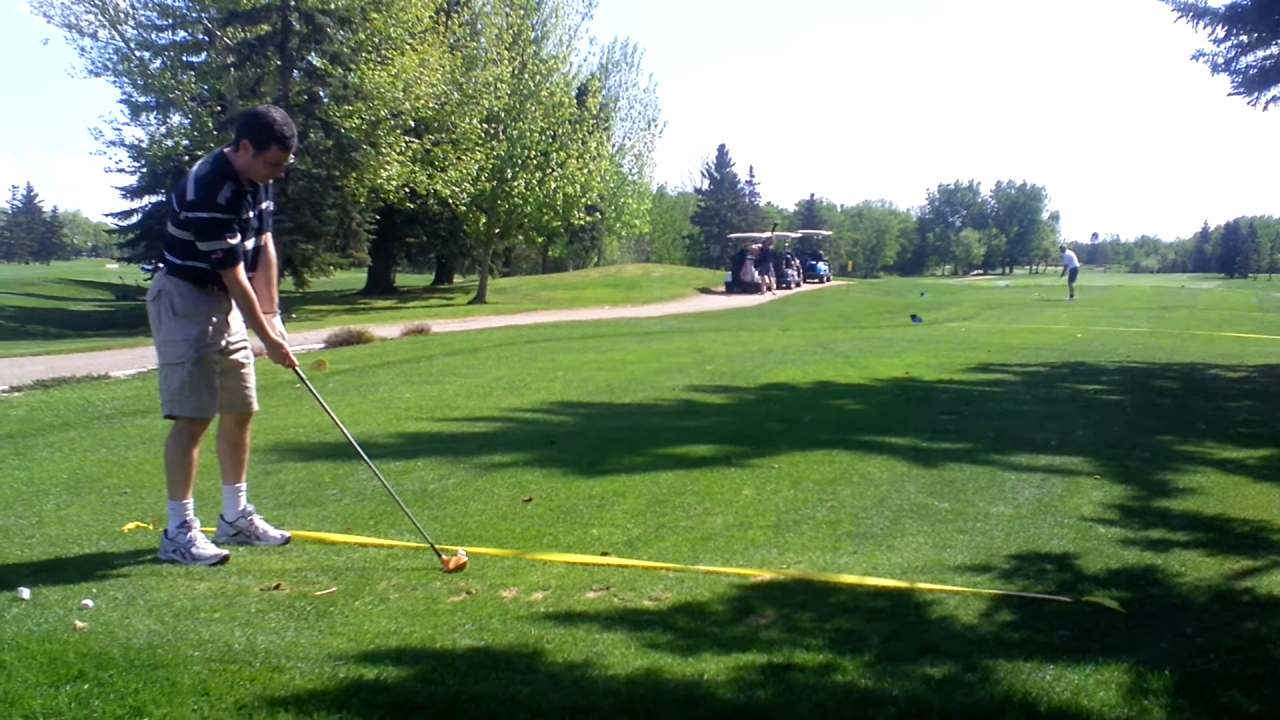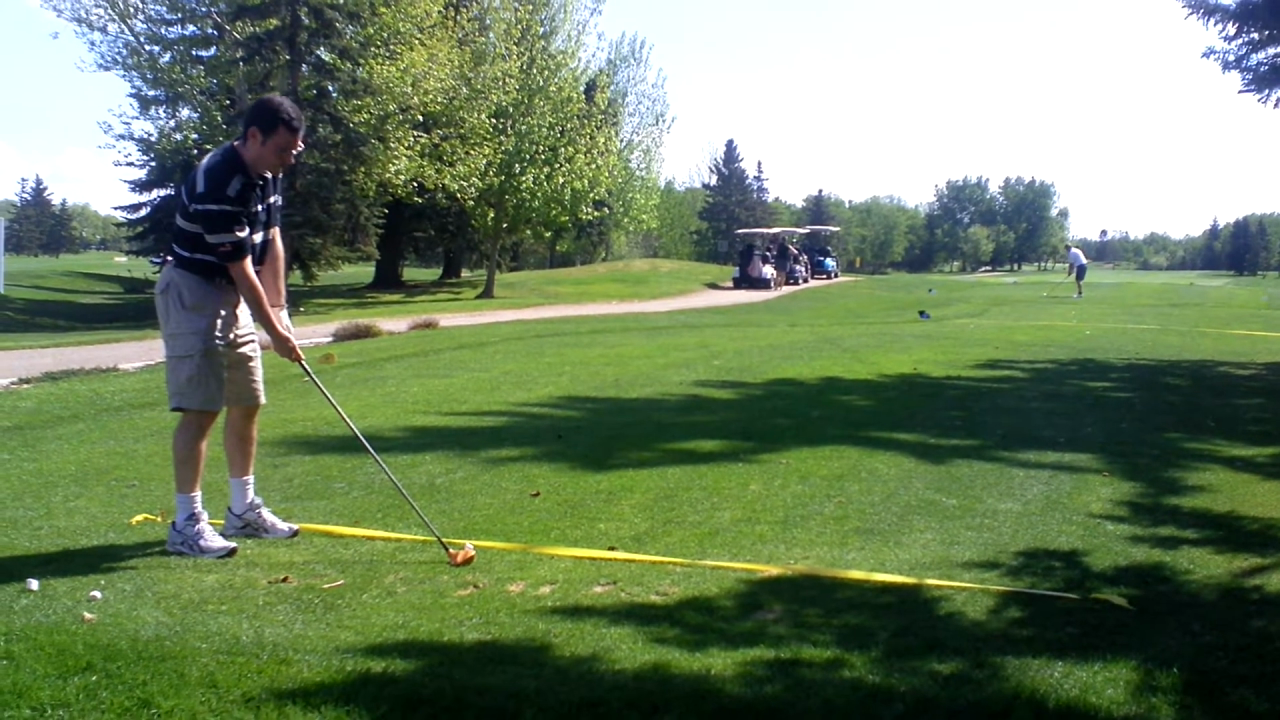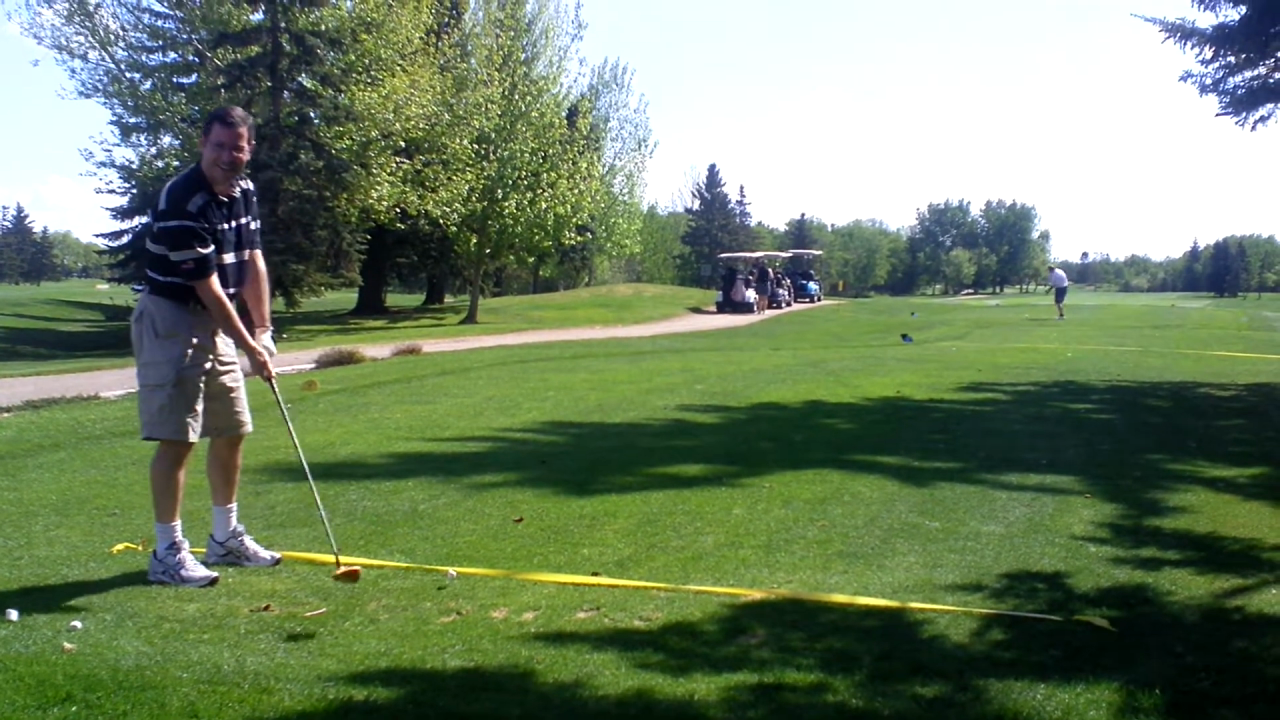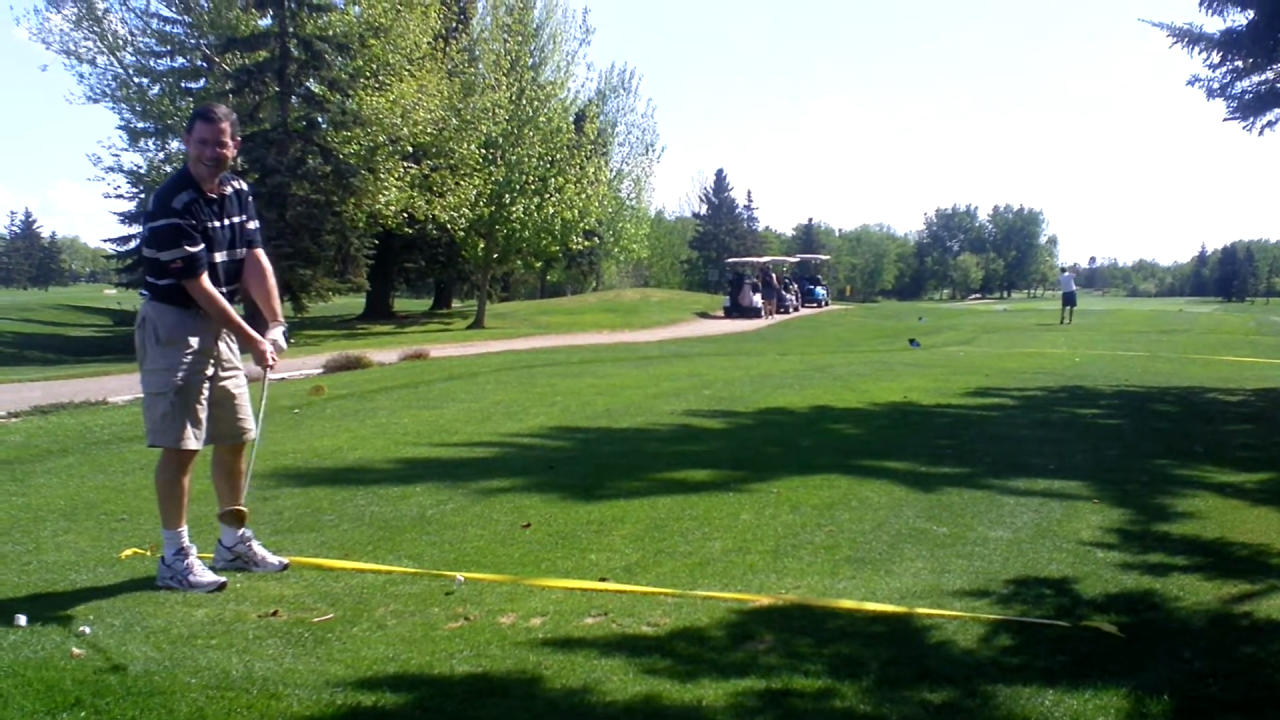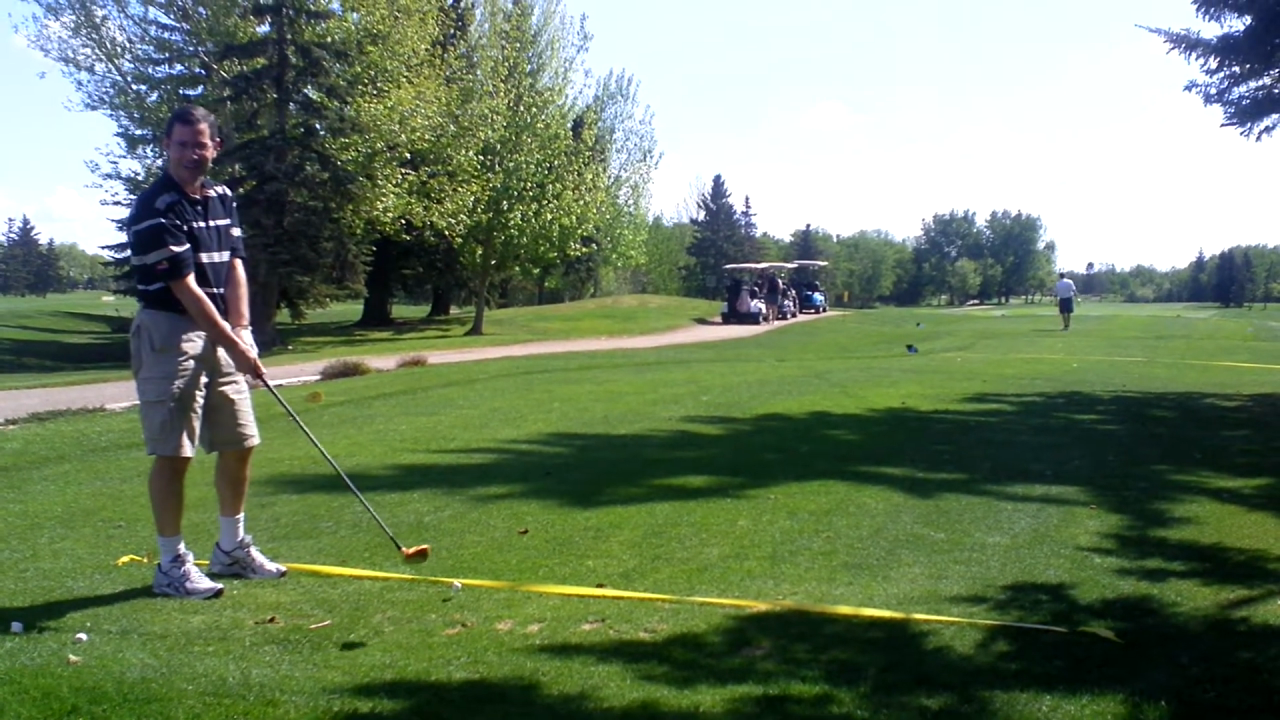
dt=1s
person 1, frame 1
left shoulder: (257, 178)
right shoulder: (208, 191)
left elbow: (264, 247)
right elbow: (235, 276)
left wrist: (272, 316)
right wrist: (268, 338)
left hip: (223, 300)
right hip: (185, 301)
left knee: (239, 410)
right knee: (193, 416)
left ankle: (235, 516)
right ankle: (179, 530)
person 1, frame 2
left shoulder: (266, 173)
right shoulder: (218, 185)
left elbow: (271, 243)
right elbow: (242, 269)
left wrist: (279, 310)
right wrist: (275, 332)
left hip: (231, 293)
right hip: (193, 293)
left knee: (246, 403)
right knee: (200, 408)
left ankle: (243, 509)
right ankle: (187, 523)
person 1, frame 3
left shoulder: (243, 191)
right shoulder: (181, 202)
left elbow: (252, 263)
right elbow: (207, 287)
left wrist: (263, 332)
right wrist: (248, 347)
left hip: (213, 321)
right hip: (170, 321)
left knee: (230, 432)
right knee: (176, 438)
left ankle: (226, 537)
right ankle: (167, 552)
person 1, frame 4
left shoulder: (238, 192)
right shoulder: (170, 204)
left elbow: (255, 261)
right elbow: (199, 287)
left wrist: (275, 325)
right wrist: (250, 341)
left hip: (219, 325)
right hip: (173, 326)
left knee: (234, 438)
right knee: (179, 444)
left ankle: (233, 542)
right ankle: (175, 557)
person 1, frame 5
left shoulder: (222, 198)
right shoulder: (154, 208)
left elbow: (234, 267)
right elbow: (186, 290)
left wrist: (242, 331)
right wrist: (234, 347)
left hip: (219, 334)
right hip: (169, 334)
left knee: (239, 443)
right knee: (173, 452)
left ankle: (232, 548)
right ankle: (171, 565)
